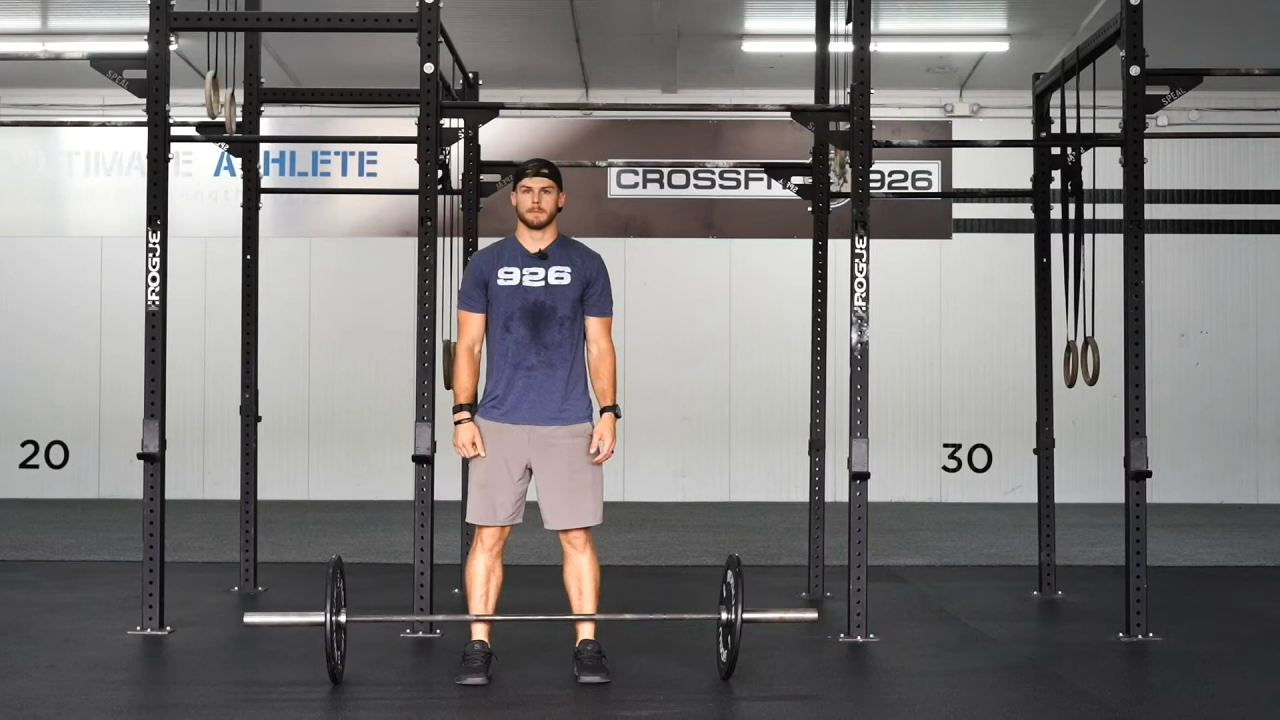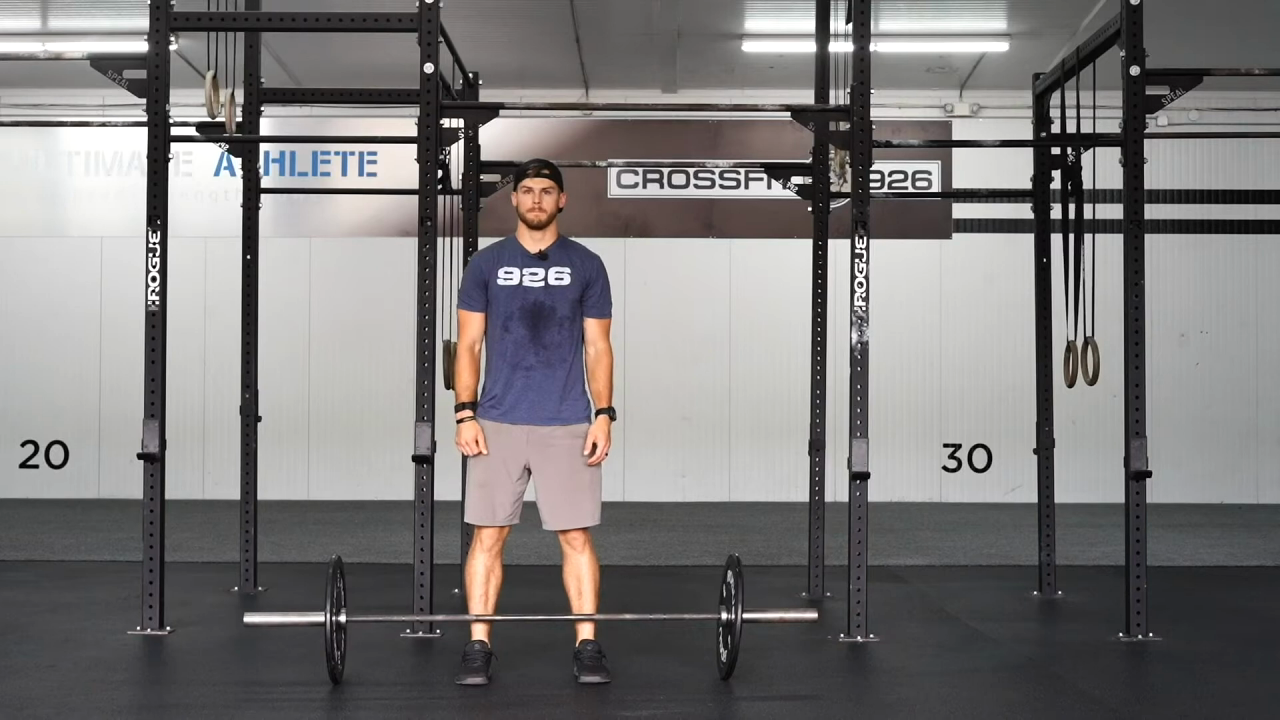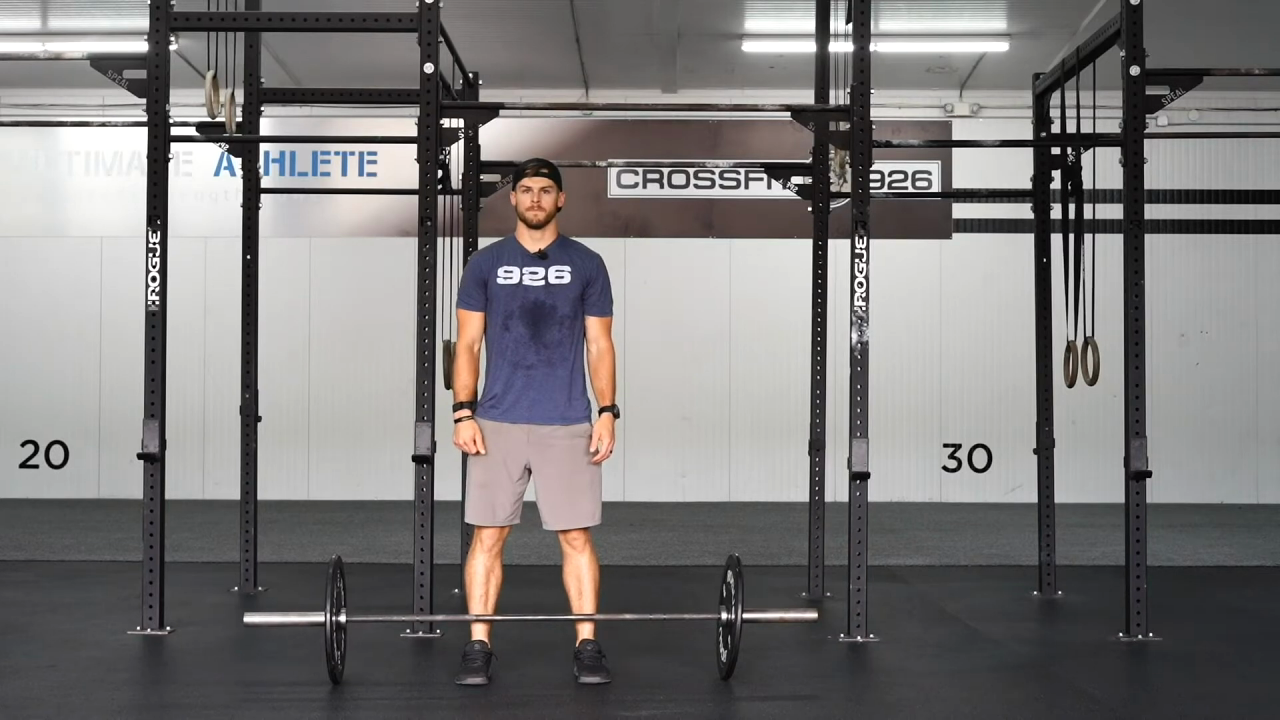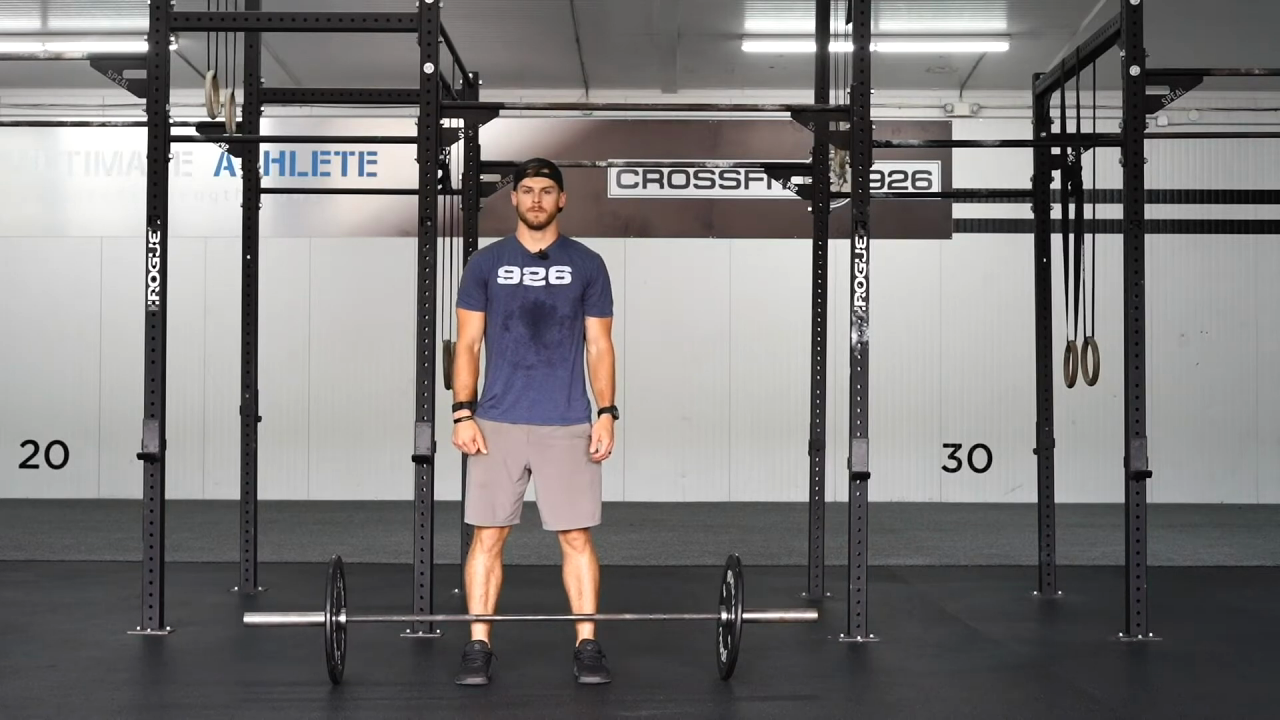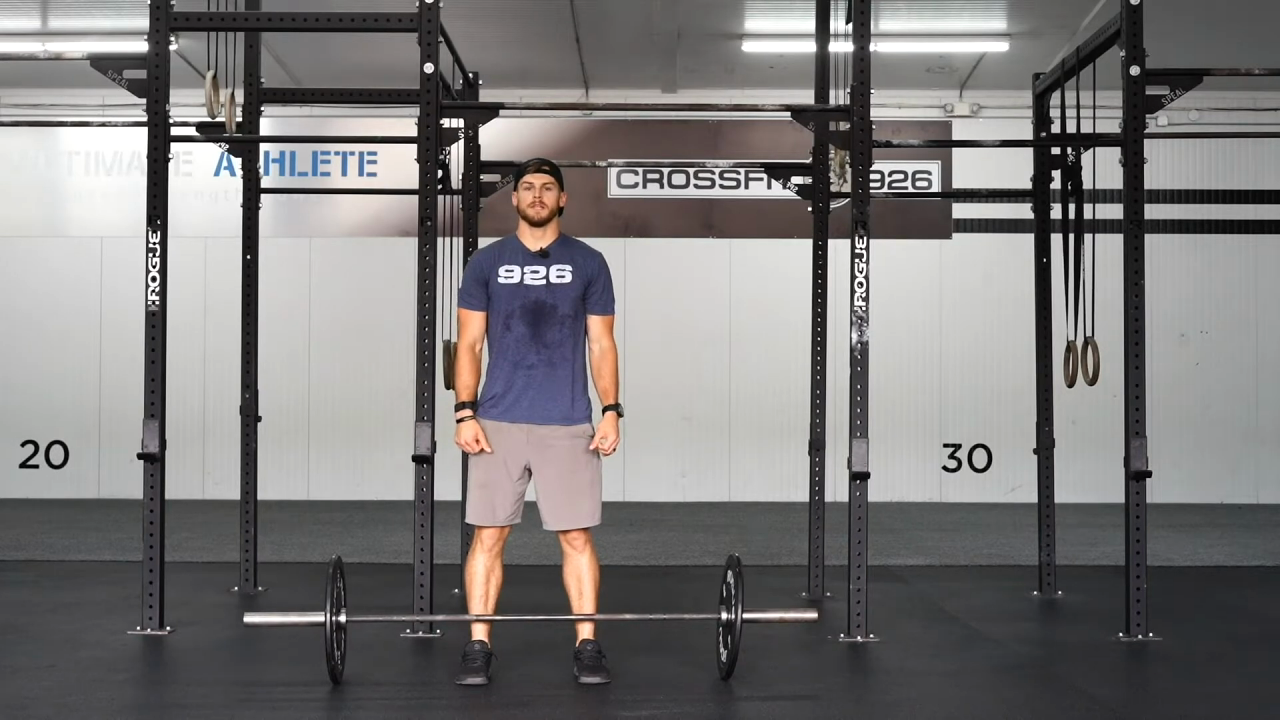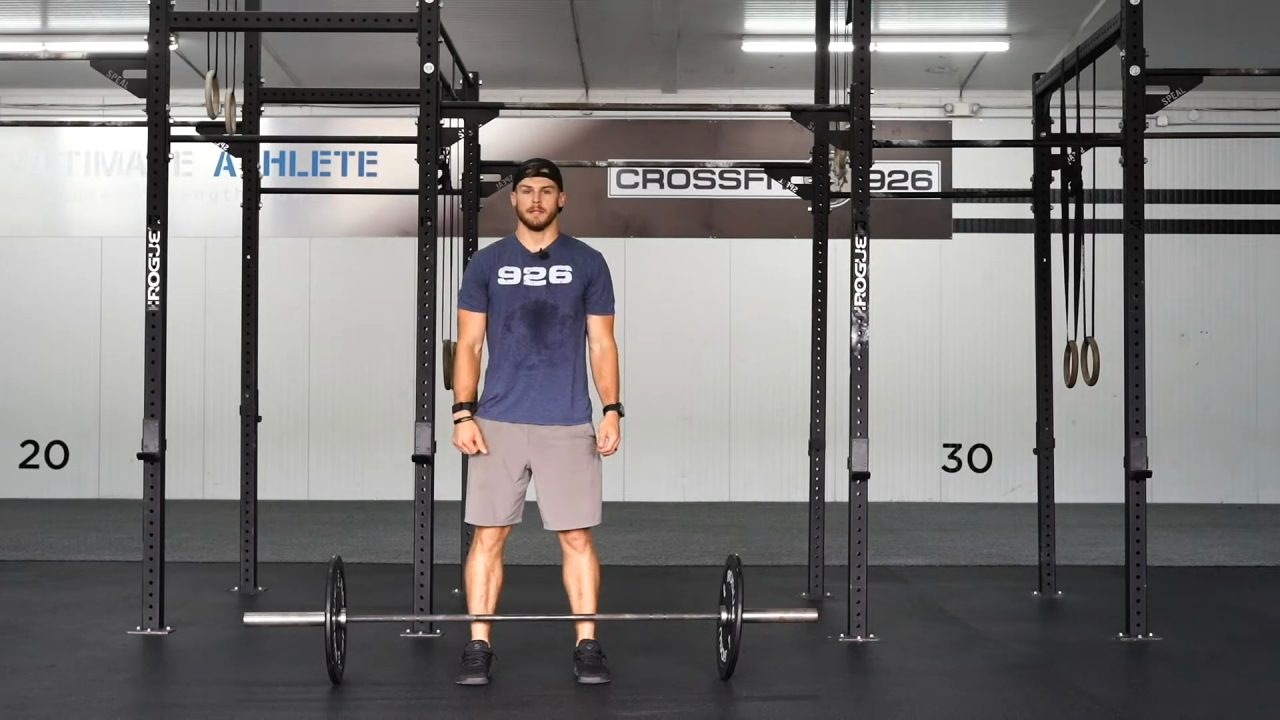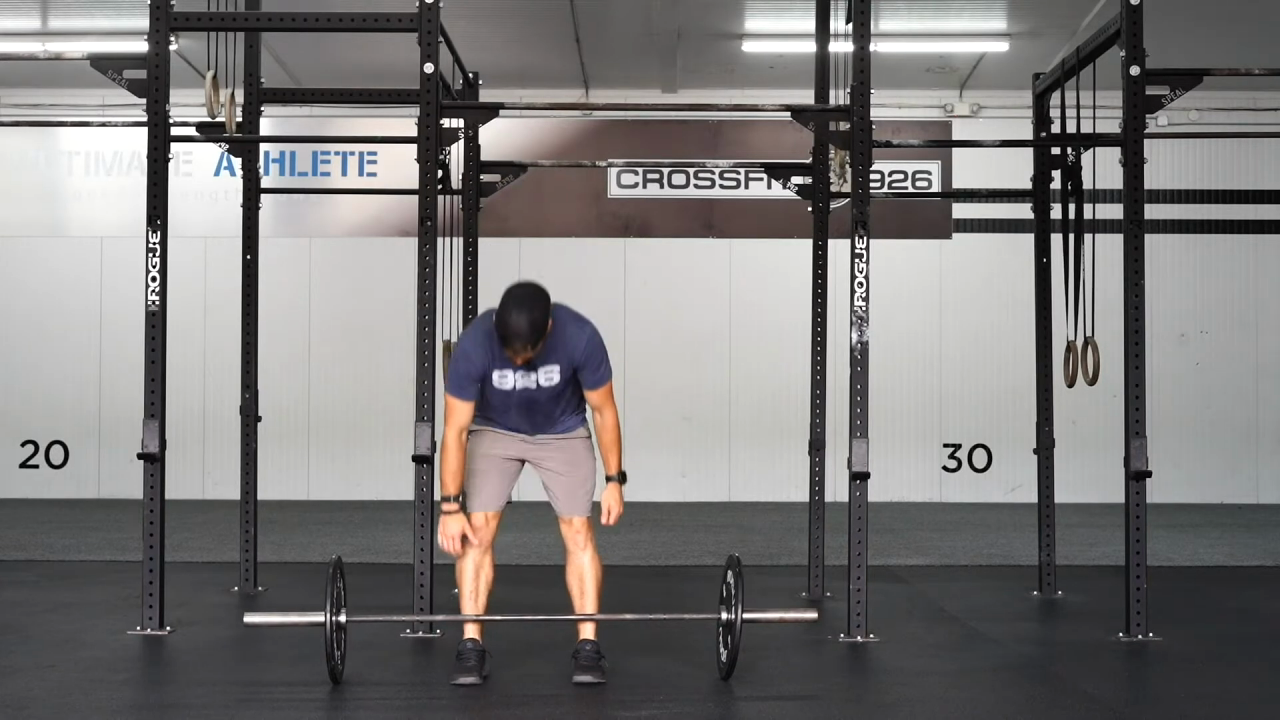
dt=0.7s
person 1, frame 1
left shoulder: (586, 263)
right shoulder: (486, 263)
left elbow: (600, 345)
right elbow: (468, 345)
left wrist: (608, 413)
right wrist: (463, 415)
left hip: (568, 425)
right hip: (498, 423)
left knee: (577, 535)
right knee: (488, 535)
left ankle: (587, 646)
right ankle: (478, 646)
person 1, frame 2
left shoulder: (586, 265)
right shoulder: (486, 263)
left elbow: (598, 347)
right elbow: (468, 345)
left wrist: (603, 415)
right wrist: (465, 414)
left hip: (567, 425)
right hip: (497, 423)
left knee: (576, 536)
right knee: (487, 535)
left ankle: (587, 646)
right ankle: (478, 646)
person 1, frame 3
left shoulder: (586, 264)
right shoulder: (486, 263)
left elbow: (599, 345)
right elbow: (468, 344)
left wrist: (607, 413)
right wrist: (463, 413)
left hip: (568, 425)
right hip: (498, 422)
left knee: (576, 536)
right knee: (487, 535)
left ankle: (587, 647)
right ankle: (478, 647)
person 1, frame 4
left shoulder: (587, 264)
right shoulder: (486, 263)
left elbow: (599, 347)
right elbow: (468, 345)
left wrist: (606, 414)
right wrist: (463, 413)
left hip: (568, 425)
right hip: (497, 422)
left knee: (577, 536)
right knee: (488, 535)
left ankle: (587, 646)
right ankle: (478, 646)
person 1, frame 5
left shoulder: (588, 262)
right shoulder: (486, 262)
left elbow: (601, 344)
right elbow: (469, 345)
left wrist: (611, 411)
right wrist: (465, 413)
left hip: (568, 425)
right hip: (498, 422)
left knee: (576, 536)
right knee: (488, 535)
left ankle: (587, 646)
right ankle: (479, 646)
person 1, frame 6
left shoulder: (588, 263)
right shoulder: (486, 263)
left elbow: (602, 345)
right elbow: (469, 345)
left wrist: (612, 411)
right wrist: (463, 413)
left hip: (569, 426)
right hip: (498, 423)
left knee: (577, 536)
right knee: (488, 536)
left ankle: (587, 646)
right ankle: (478, 646)
person 1, frame 7
left shoulder: (581, 337)
right shoulder: (473, 344)
left elbow: (603, 409)
right elbow: (455, 429)
left wrist: (614, 480)
right wrist: (450, 506)
left hip: (563, 435)
right hip: (493, 432)
left knee: (578, 531)
right knee: (477, 534)
left ankle: (588, 646)
right ankle: (472, 645)
